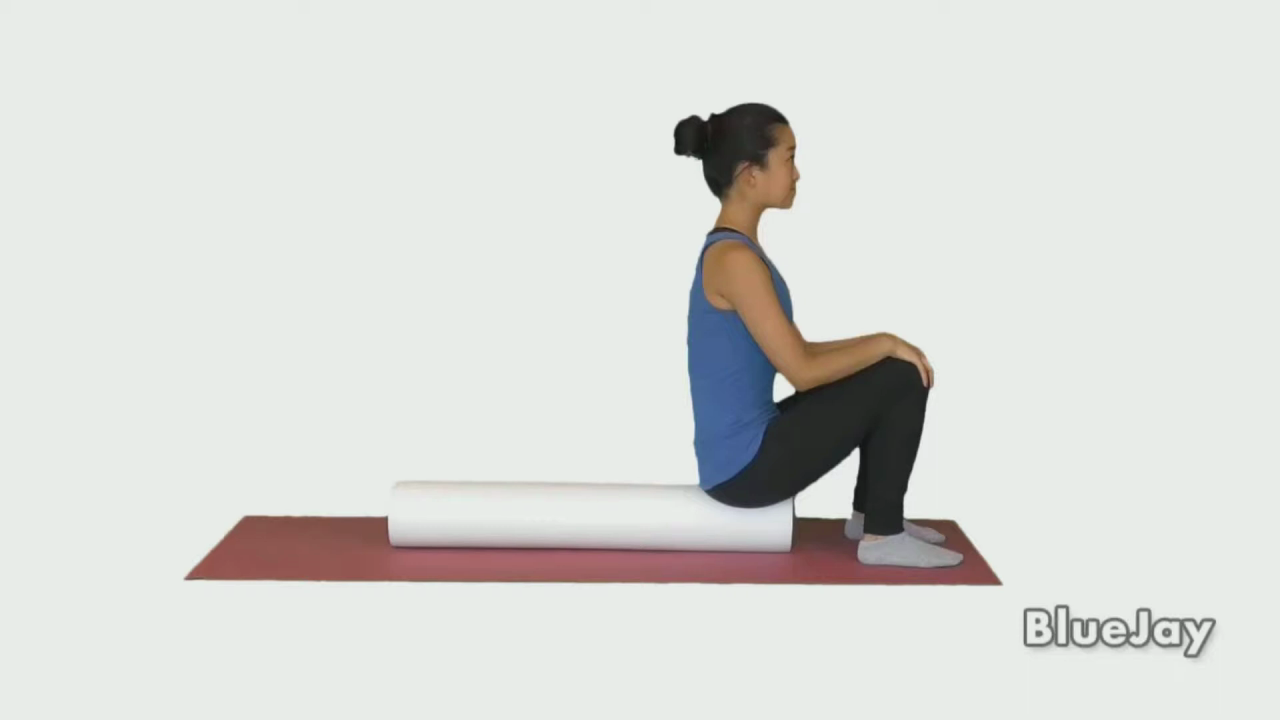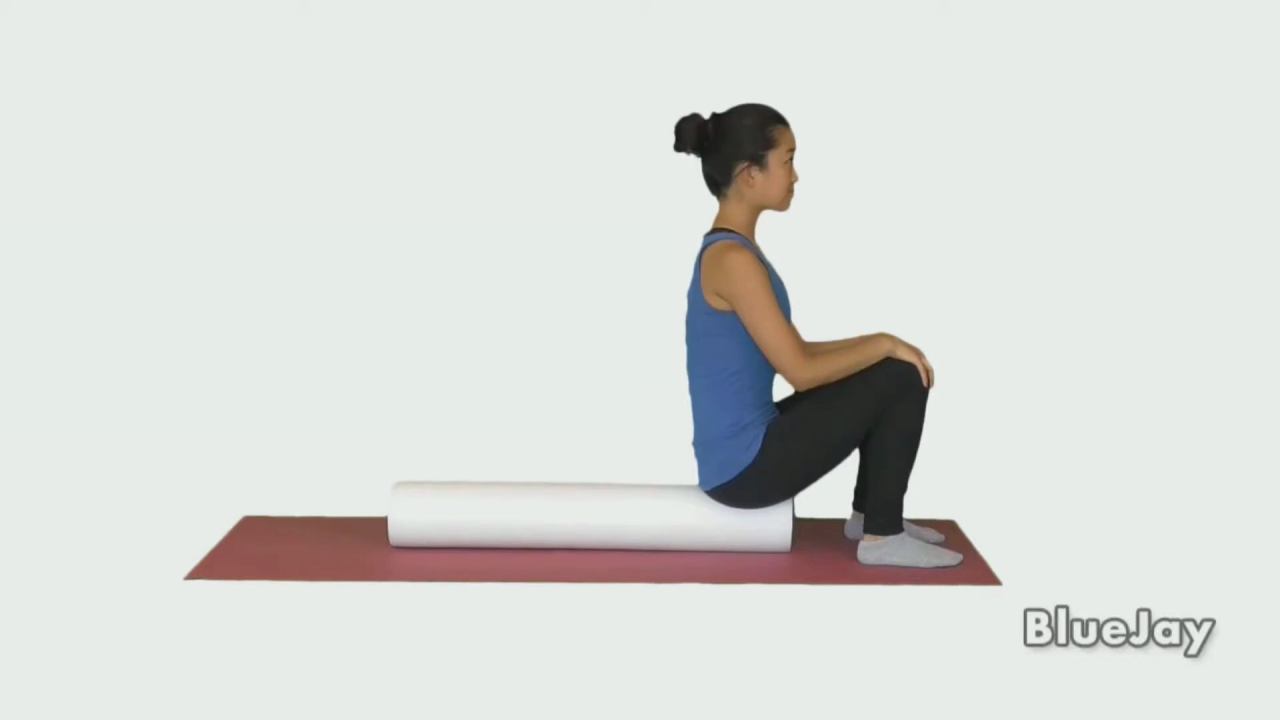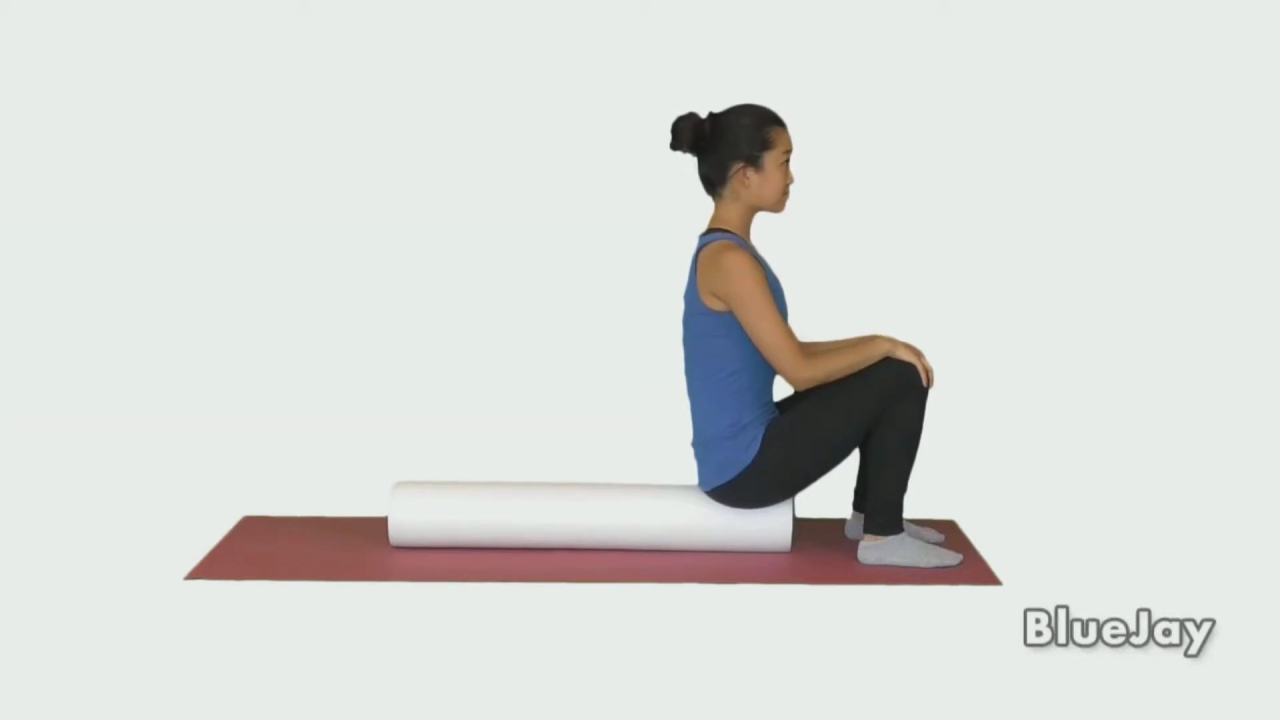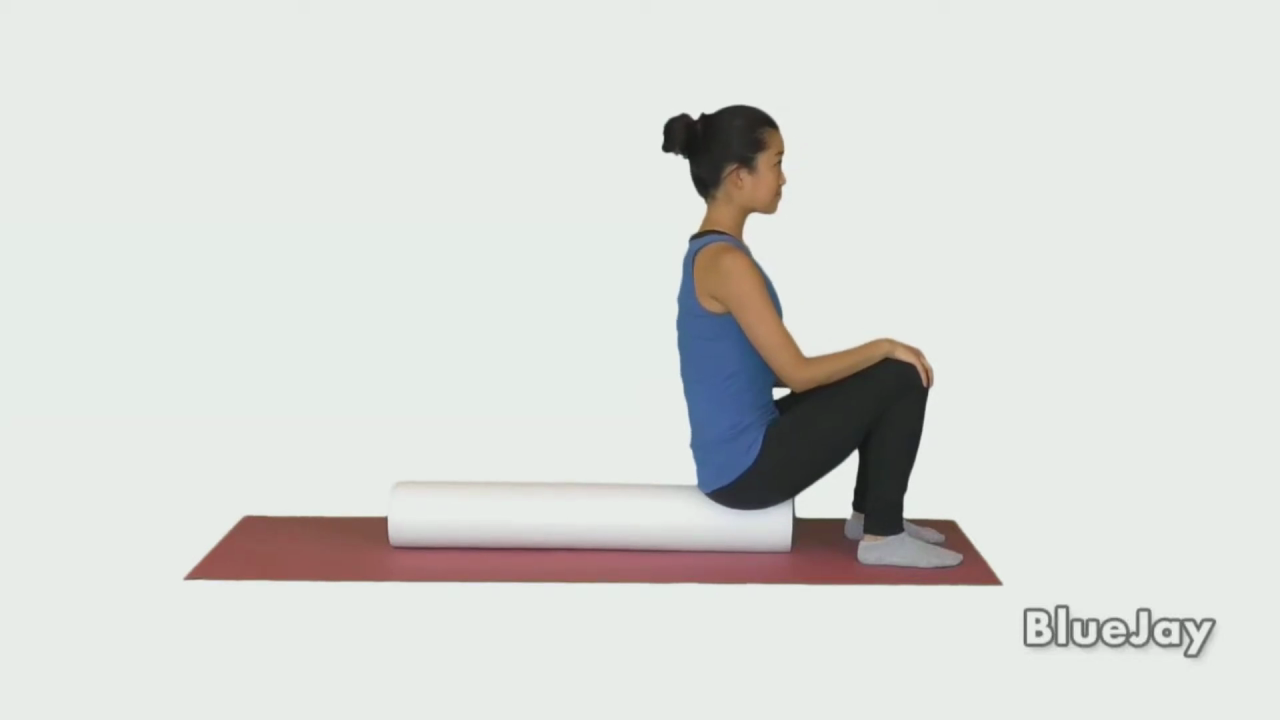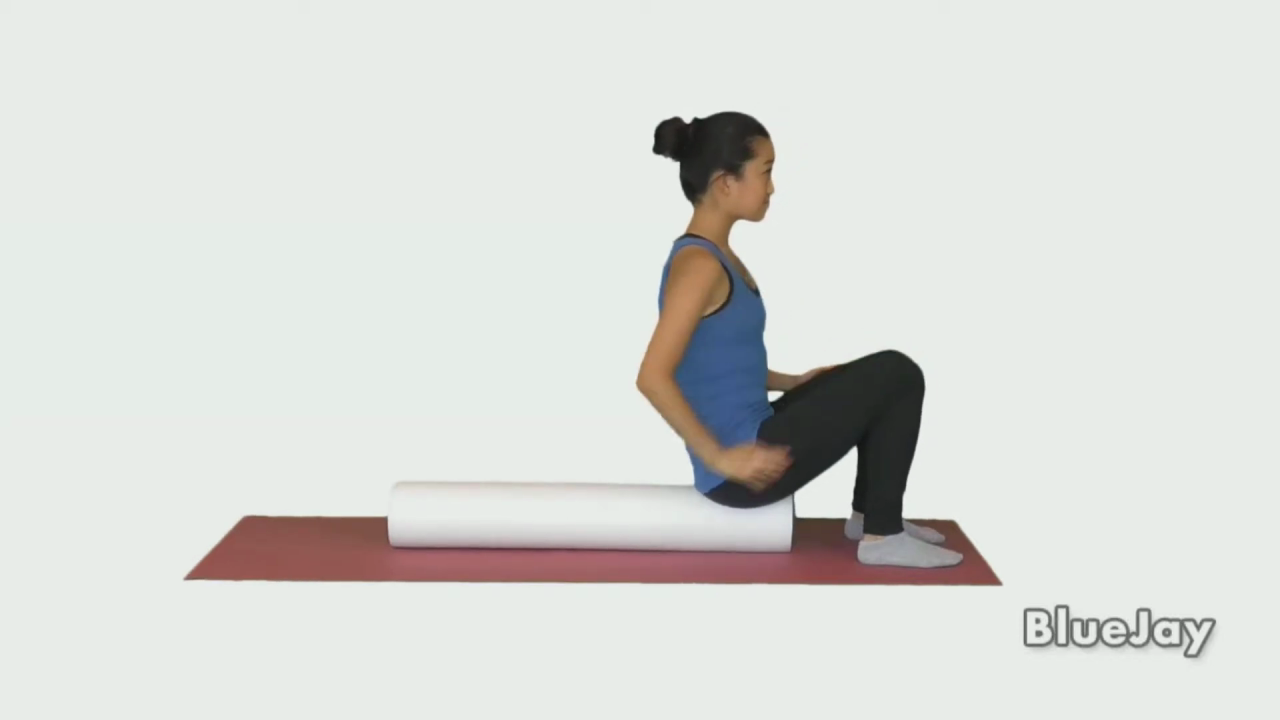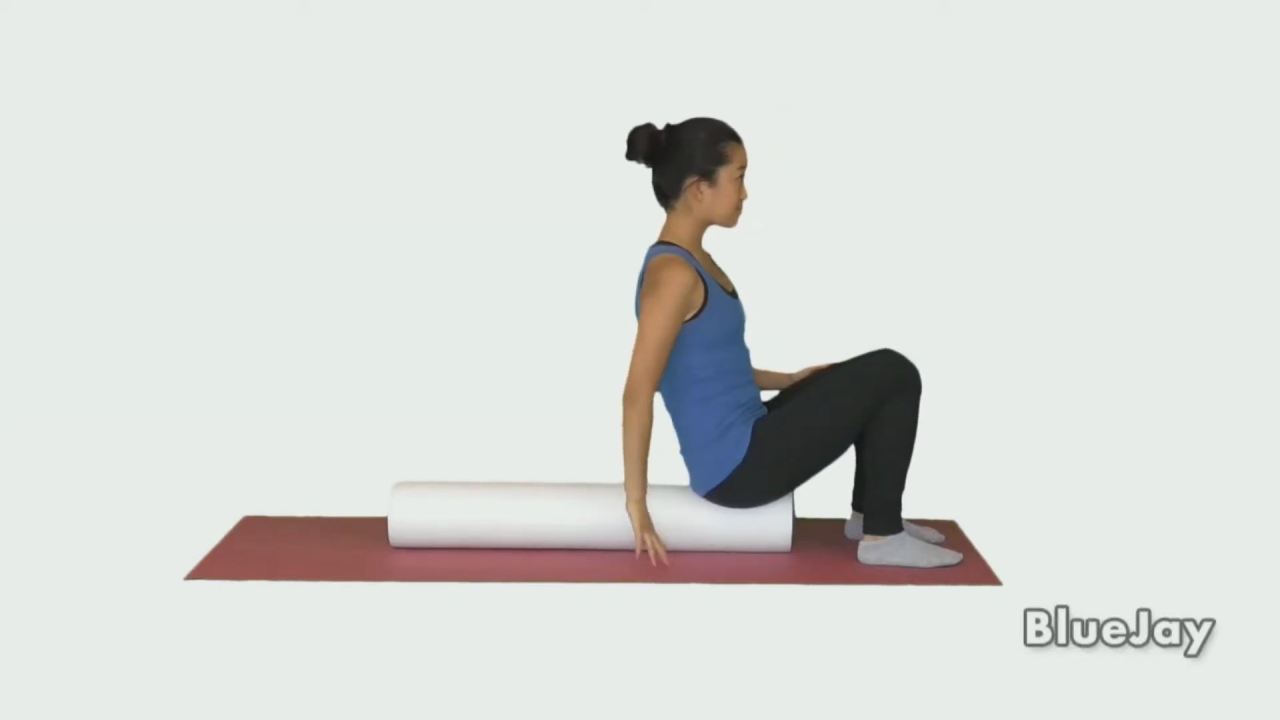
dt=0.7s
person 1, frame 1
left shoulder: (735, 249)
right shoulder: (735, 259)
left elbow: (797, 352)
right elbow: (802, 370)
left wrist: (879, 345)
right wrist: (884, 343)
left hip: (747, 448)
right hip: (746, 464)
left knee: (886, 373)
right knee: (903, 378)
left ankle: (870, 513)
right ankle: (882, 537)
person 1, frame 2
left shoulder: (731, 248)
right shoulder: (733, 259)
left elbow: (795, 351)
right elbow: (801, 371)
left wrist: (877, 344)
right wrist: (884, 343)
left hip: (745, 449)
right hip: (746, 465)
left knee: (887, 374)
right knee: (904, 377)
left ankle: (870, 515)
right ankle: (881, 536)
person 1, frame 3
left shoulder: (727, 248)
right shoulder: (729, 259)
left elbow: (789, 352)
right elbow: (798, 371)
left wrist: (874, 344)
right wrist: (883, 346)
left hip: (744, 448)
right hip: (745, 466)
left knee: (884, 376)
right knee: (903, 378)
left ankle: (869, 513)
right ankle: (882, 537)
person 1, frame 4
left shoulder: (714, 250)
right shoulder: (726, 261)
right elbow: (796, 372)
right wrist: (883, 347)
left hip: (742, 449)
right hip: (746, 467)
left knee: (885, 375)
right knee: (903, 379)
left ankle: (870, 513)
right ankle: (882, 537)
person 1, frame 5
left shoulder: (715, 255)
right shoulder: (699, 265)
right elbow: (653, 377)
left wrist: (794, 382)
right wrist: (716, 459)
left hip: (747, 444)
right hip: (742, 466)
left knee: (886, 377)
right knee: (897, 376)
left ankle: (870, 514)
right ankle: (882, 537)
person 1, frame 6
left shoulder: (693, 260)
right shoulder: (673, 273)
right elbow: (637, 393)
left wrist: (787, 380)
right wrist: (636, 505)
left hip: (744, 443)
right hip: (737, 466)
left knee: (879, 376)
right knee: (893, 375)
left ankle: (870, 515)
right ankle: (882, 537)
